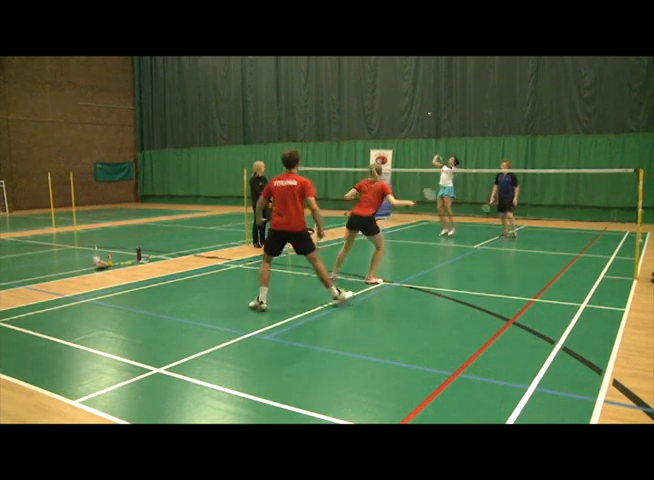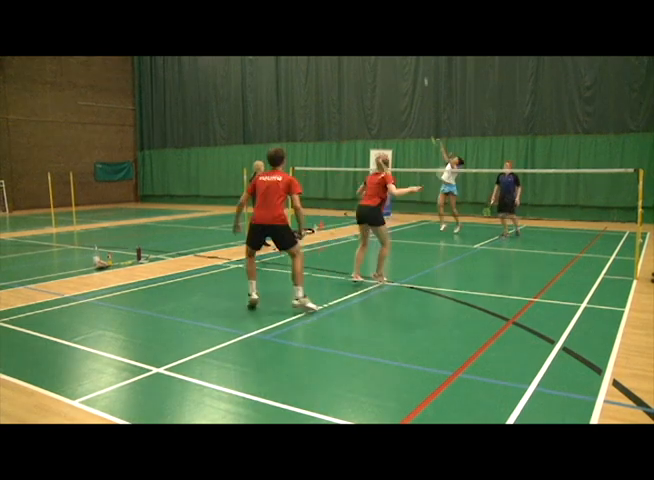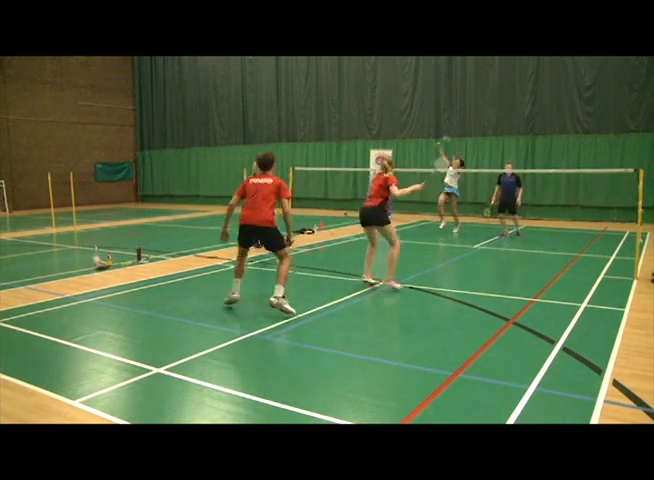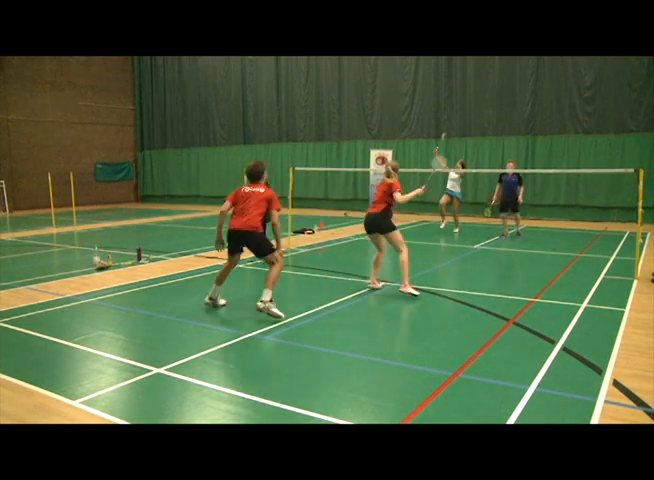
dt=0.1s
person 1, frame 1
left shoulder: (273, 182)
right shoulder: (304, 182)
left elbow: (259, 204)
right elbow: (313, 207)
left wrist: (258, 218)
right wrist: (320, 228)
left hip: (277, 228)
right hip: (298, 228)
left knee: (267, 260)
right knee: (315, 260)
left ankle: (261, 300)
right ankle: (337, 295)
person 1, frame 2
left shoulder: (258, 178)
right shoulder: (289, 179)
left elbow: (242, 201)
right elbow: (297, 205)
left wrist: (236, 221)
right wrist: (302, 228)
left hip: (257, 222)
right hip: (278, 223)
left knee: (250, 255)
right knee: (297, 255)
left ankle: (253, 293)
right ankle: (300, 297)
person 1, frame 3
left shoulder: (249, 181)
right shoulder: (280, 183)
left elbow: (232, 204)
right elbow: (286, 210)
left wrist: (225, 227)
right wrist: (290, 234)
left hip: (247, 223)
right hip: (266, 225)
left knee: (242, 255)
right knee: (285, 257)
left ankle: (234, 293)
right ankle: (278, 297)
person 1, frame 4
left shoulder: (241, 191)
right shoulder: (271, 194)
left elbow: (223, 210)
right elbow: (275, 221)
left wrist: (219, 236)
right wrist: (279, 244)
left hip: (234, 230)
right hip: (250, 231)
left knee: (232, 262)
right knee: (278, 262)
left ankle: (213, 297)
right ankle: (266, 302)
person 2, frame 1
left shoulder: (363, 183)
right shoulder: (384, 186)
left elbow: (347, 196)
right elbow: (393, 202)
right wrist: (407, 203)
left hip: (354, 217)
right hip: (367, 220)
left knee: (347, 246)
right knee: (380, 247)
left ankle: (335, 272)
right ankle: (371, 276)
person 2, frame 2
left shoulder: (371, 176)
right shoulder: (387, 176)
left elbow: (358, 192)
right elbow: (394, 192)
right wrist: (411, 189)
left hip: (361, 209)
right hip: (373, 211)
left knee: (363, 244)
right knee: (385, 244)
left ankle: (356, 274)
right ankle: (378, 274)
person 2, frame 3
left shoulder: (377, 176)
right shoulder: (390, 177)
right elbow: (396, 193)
right wrist: (413, 188)
left hip: (364, 210)
right hip: (376, 211)
left knee: (373, 245)
right knee: (395, 244)
left ankle: (367, 275)
right ankle: (390, 279)
person 2, frame 4
left shoulder: (382, 183)
right shoulder: (394, 183)
right elbow: (399, 199)
right wrist: (416, 192)
left hip: (369, 219)
right hip: (380, 218)
left knee: (381, 250)
right knee: (403, 250)
left ankle: (373, 281)
right ankle: (405, 285)
